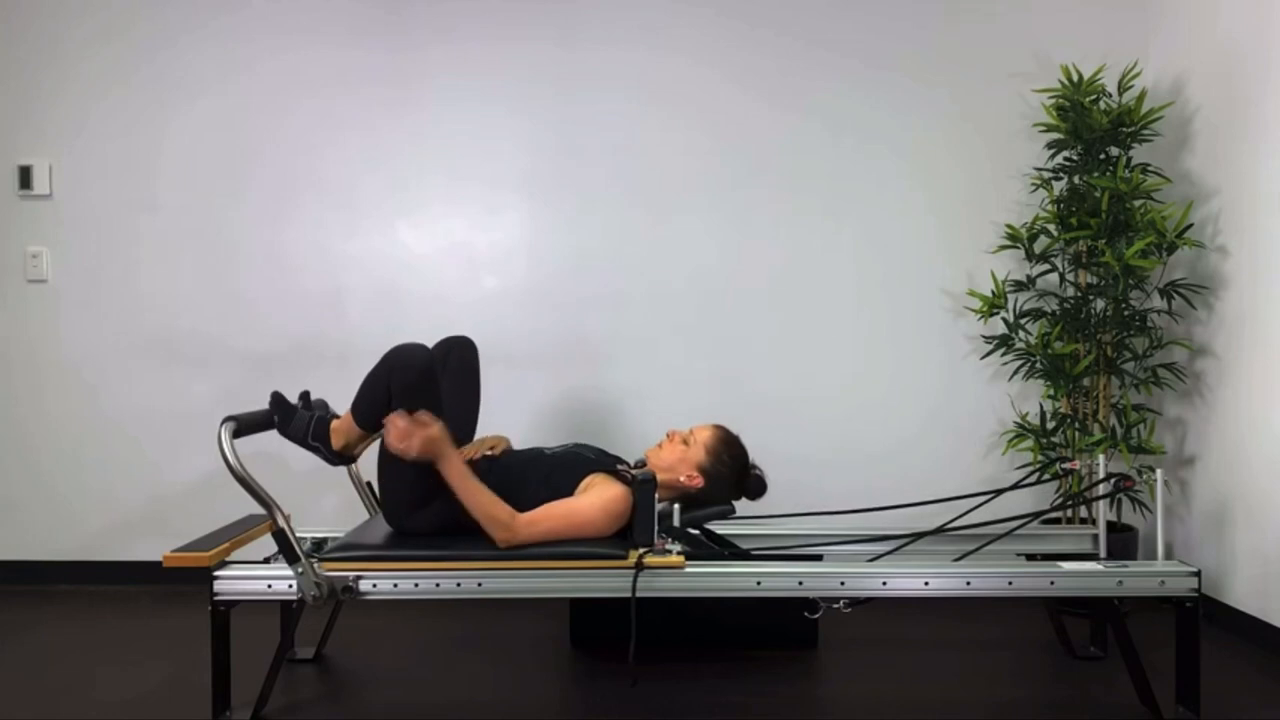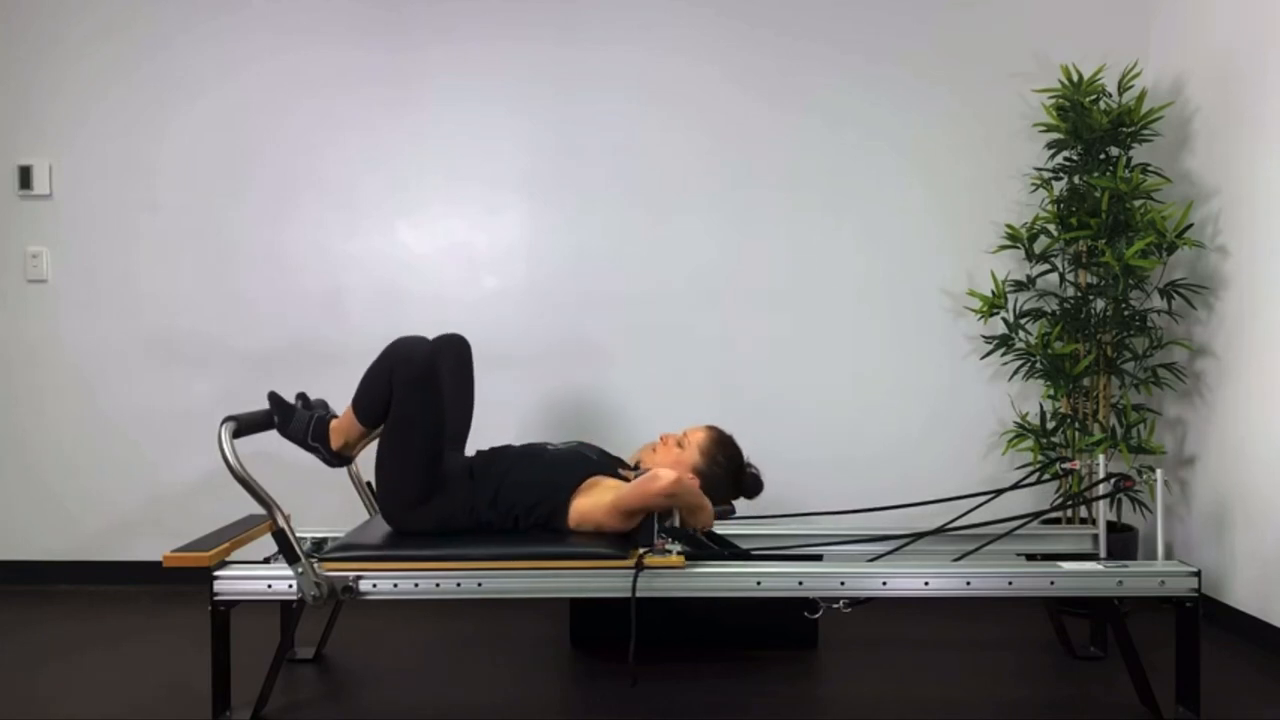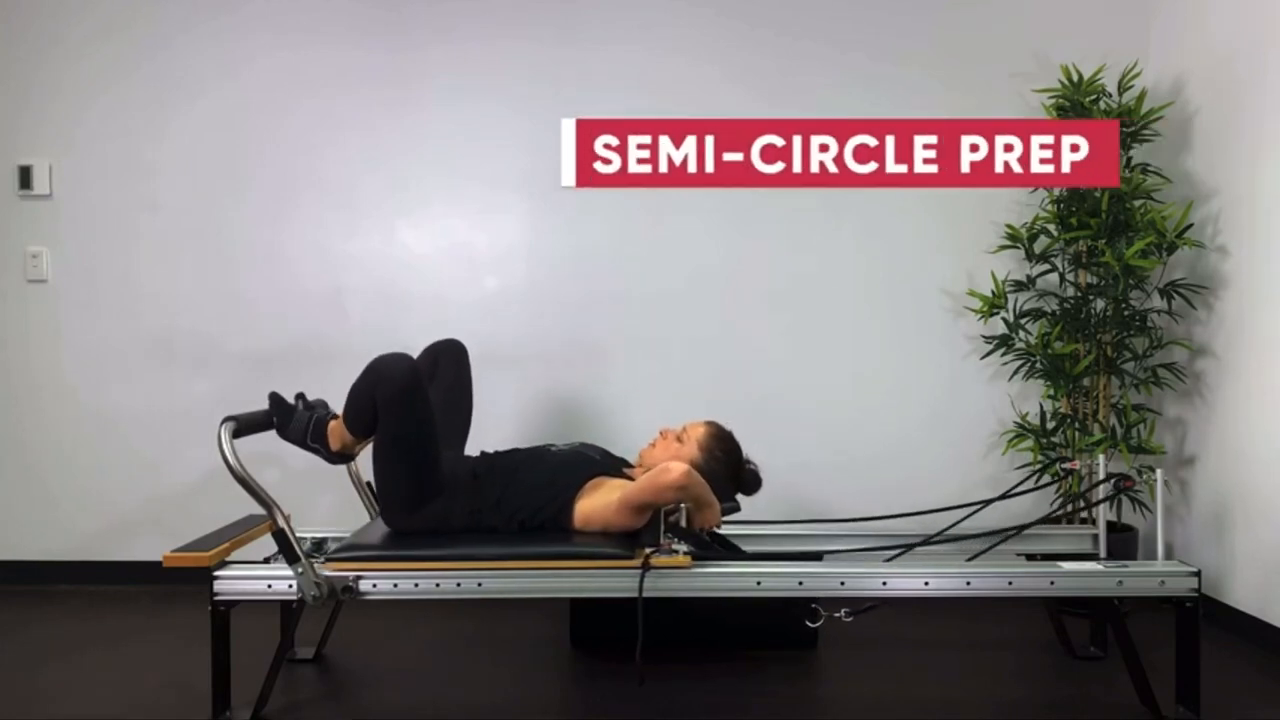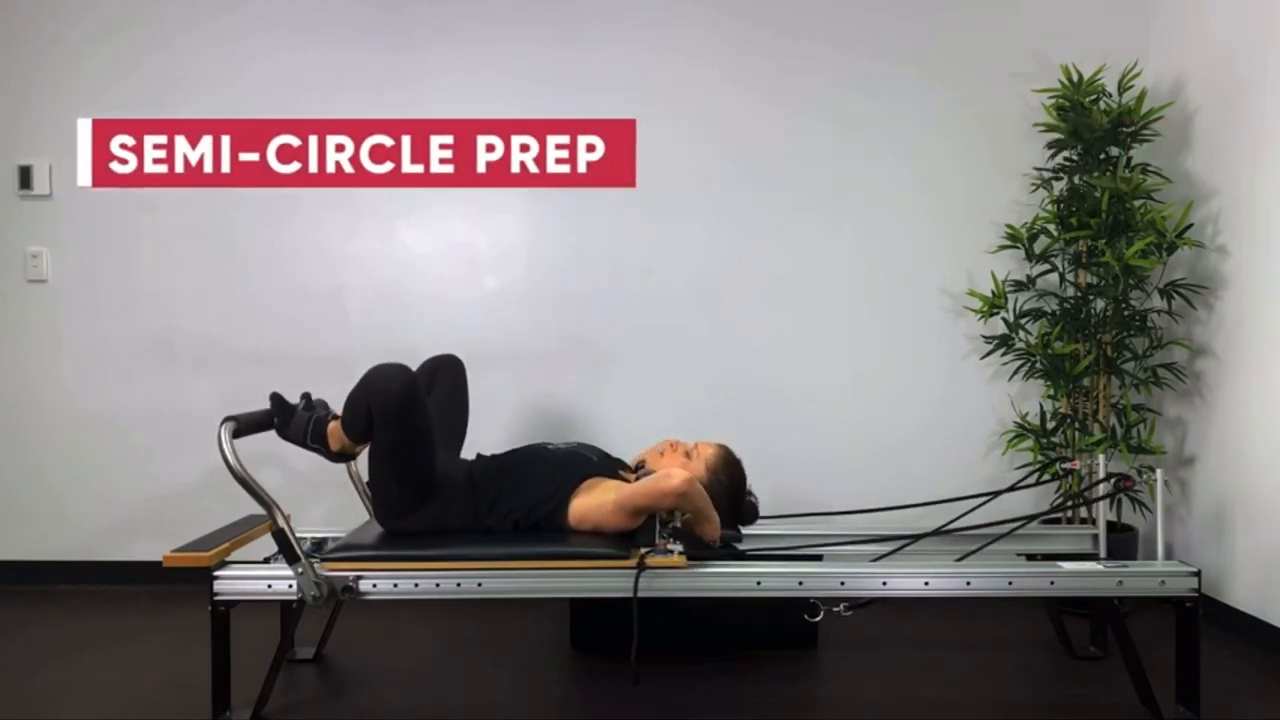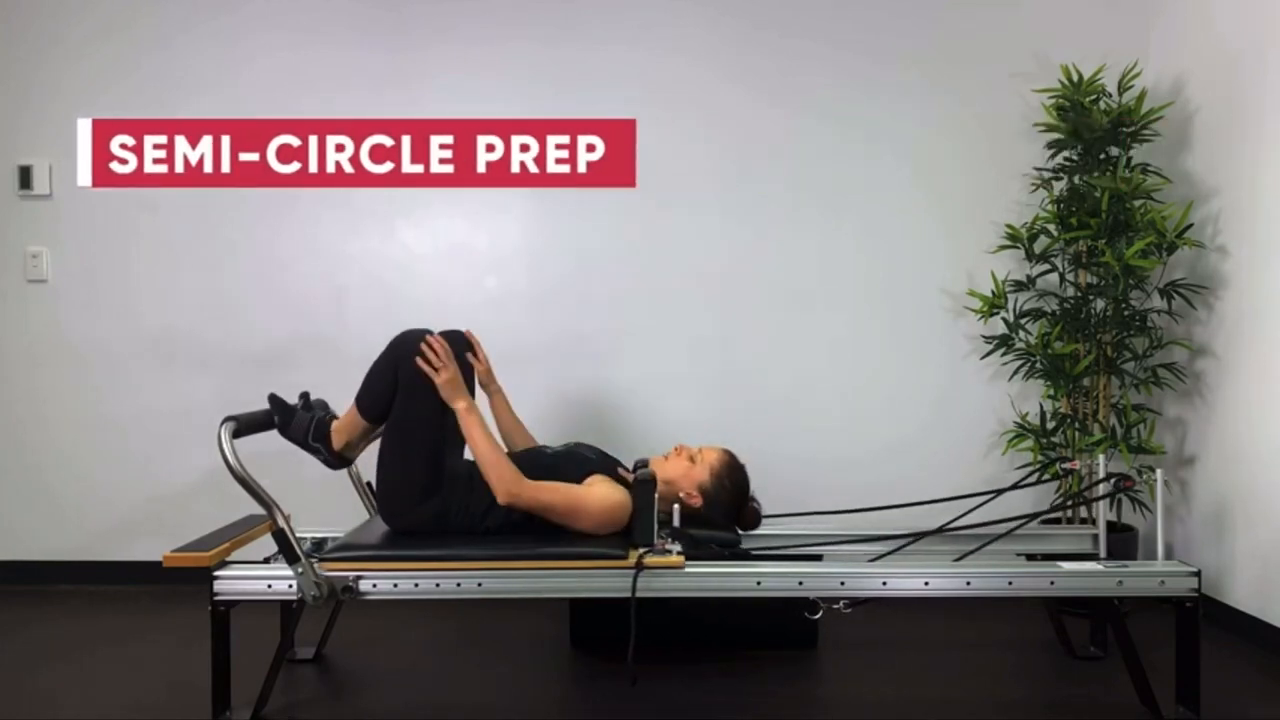
dt=1s
person 1, frame 1
left shoulder: (616, 503)
right shoulder: (627, 478)
left elbow: (508, 531)
left wrist: (443, 455)
right wrist: (493, 448)
left hip: (424, 506)
right hip: (454, 479)
left knee: (412, 361)
right knee: (456, 349)
left ankle: (334, 438)
right ankle: (346, 432)
person 1, frame 2
left shoulder: (621, 508)
right shoulder: (625, 476)
left elbow: (665, 483)
left wrist: (697, 510)
left hip: (423, 504)
right hip: (453, 480)
left knee: (412, 355)
right knee: (449, 347)
left ankle: (333, 438)
right ankle: (343, 428)
person 1, frame 3
left shoulder: (626, 506)
right shoulder: (625, 477)
left elbow: (673, 477)
left wrist: (706, 509)
left hip: (426, 505)
right hip: (451, 481)
left knee: (396, 371)
right knee: (447, 353)
left ankle: (332, 441)
right ankle: (342, 430)
person 1, frame 4
left shoulder: (622, 509)
right shoulder: (626, 476)
left elbow: (675, 484)
right elbow: (660, 465)
left wrist: (705, 520)
left hip: (423, 508)
right hip: (450, 483)
left knee: (393, 381)
right knee: (444, 367)
left ankle: (331, 438)
right ankle: (339, 428)
person 1, frame 5
left shoulder: (615, 505)
right shoulder: (626, 484)
left elbow: (512, 492)
right elbow: (536, 461)
left wrist: (460, 403)
right wrist: (490, 386)
left hip: (424, 506)
right hip: (449, 487)
left knee: (417, 348)
right knee: (443, 345)
left ankle: (332, 440)
right ankle: (341, 432)
